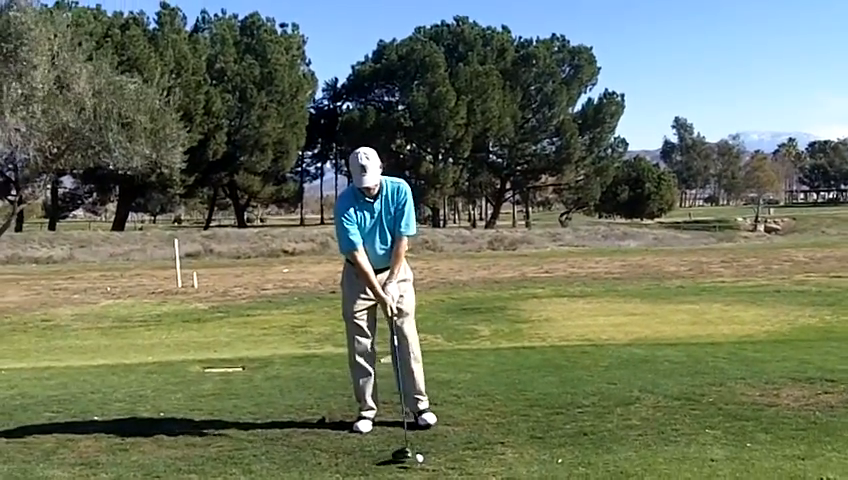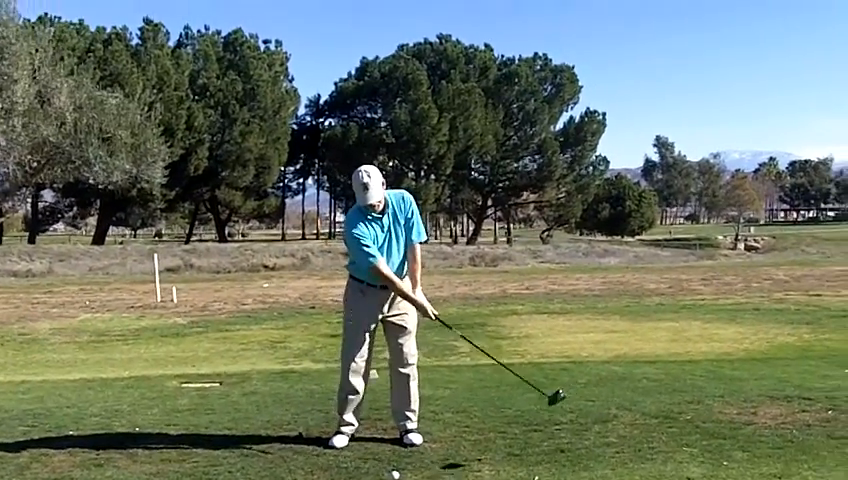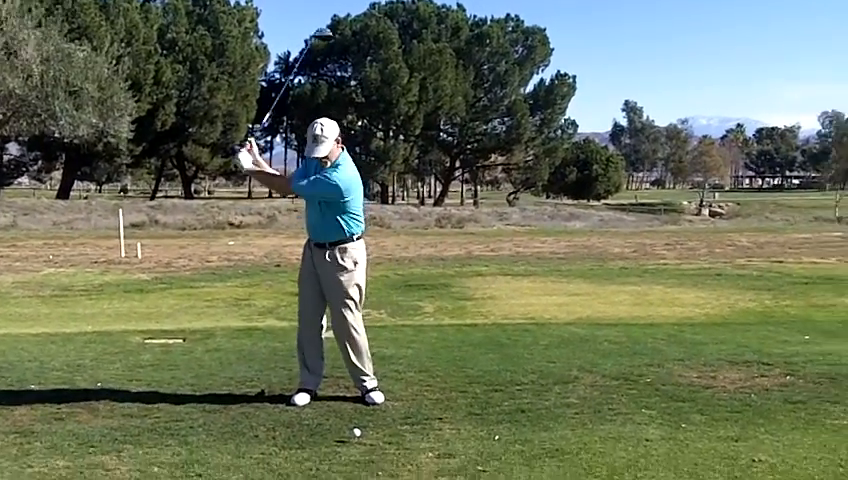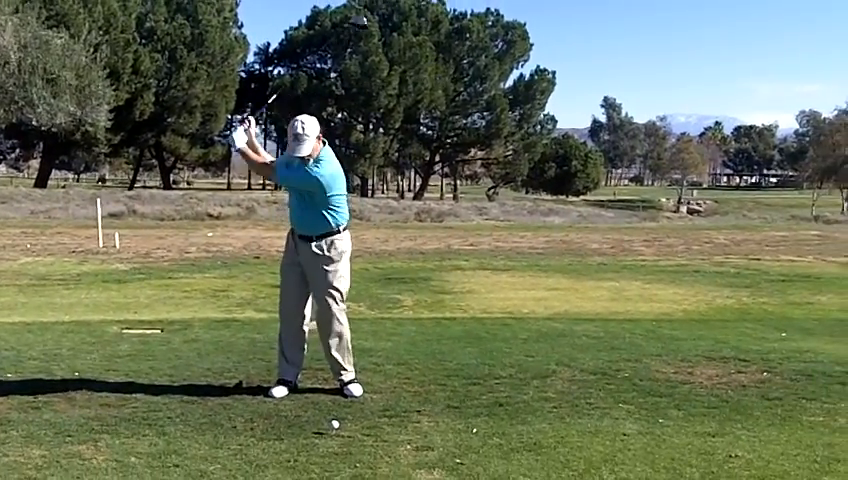
dt=0.7s
person 1, frame 1
left shoulder: (400, 190)
right shoulder: (345, 203)
left elbow: (402, 240)
right elbow: (356, 253)
left wrist: (392, 283)
right wrist: (380, 294)
left hip: (396, 272)
right hip: (359, 276)
left knee: (407, 340)
right knee: (360, 346)
left ankle: (419, 405)
right ankle: (367, 410)
person 1, frame 2
left shoulder: (404, 201)
right shoulder: (354, 223)
left elbow: (413, 249)
right elbow: (379, 269)
left wrist: (417, 289)
right wrist: (414, 300)
left hip: (400, 292)
right hip: (363, 292)
left knee: (405, 360)
right knee: (354, 362)
left ankle: (407, 424)
right ankle: (346, 425)
person 1, frame 3
left shoulder: (338, 178)
right shoulder: (318, 161)
left elbow: (288, 187)
right elbow: (290, 180)
left wrist: (253, 171)
right wrist: (258, 163)
left hip: (343, 254)
right hip: (314, 249)
left knee: (346, 320)
right knee: (309, 320)
left ankle: (367, 383)
right ankle: (308, 384)
person 1, frame 4
left shoulder: (319, 172)
right shoulder: (301, 153)
left elbow: (268, 172)
right elbow: (275, 166)
left wrist: (241, 147)
right wrist: (250, 138)
left hip: (328, 247)
right hip: (298, 242)
left knee: (330, 313)
right knee: (291, 312)
left ankle: (346, 376)
right ankle: (288, 376)
